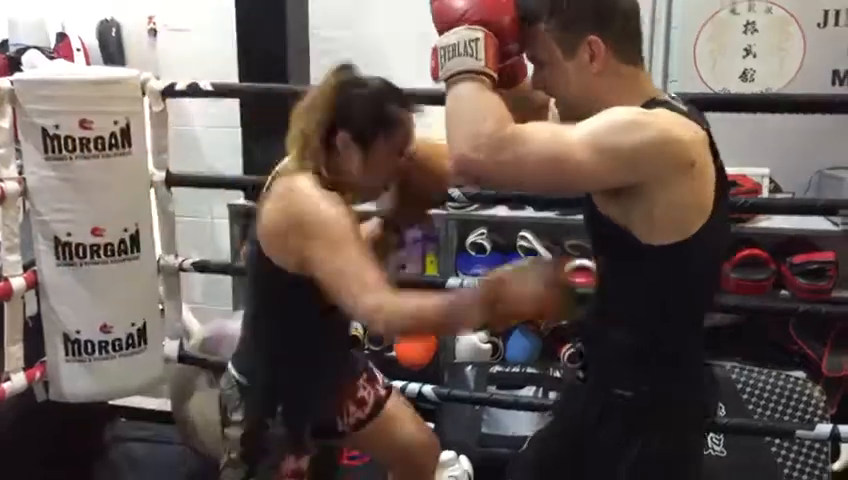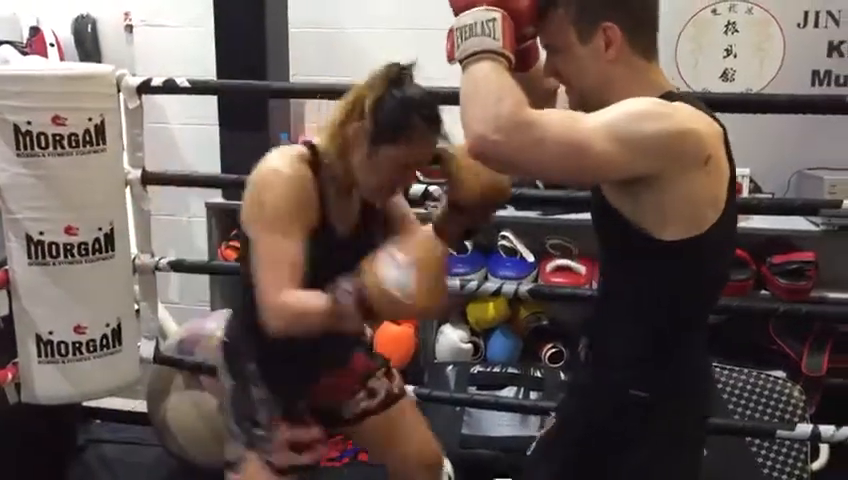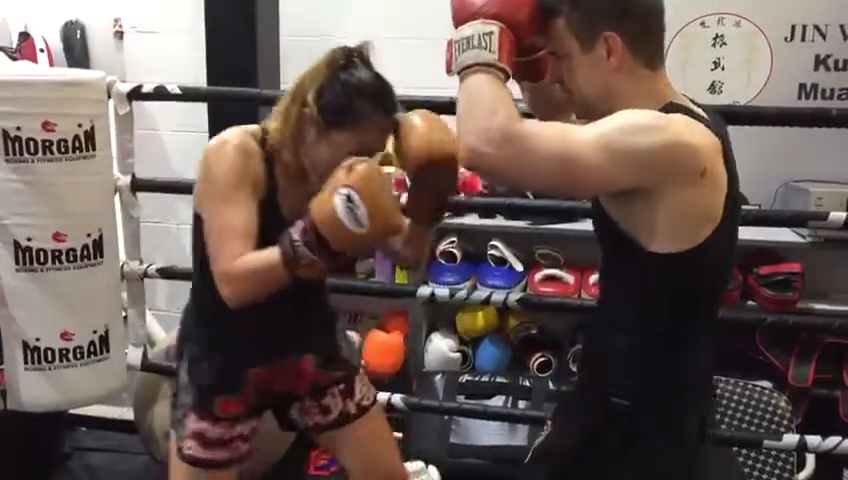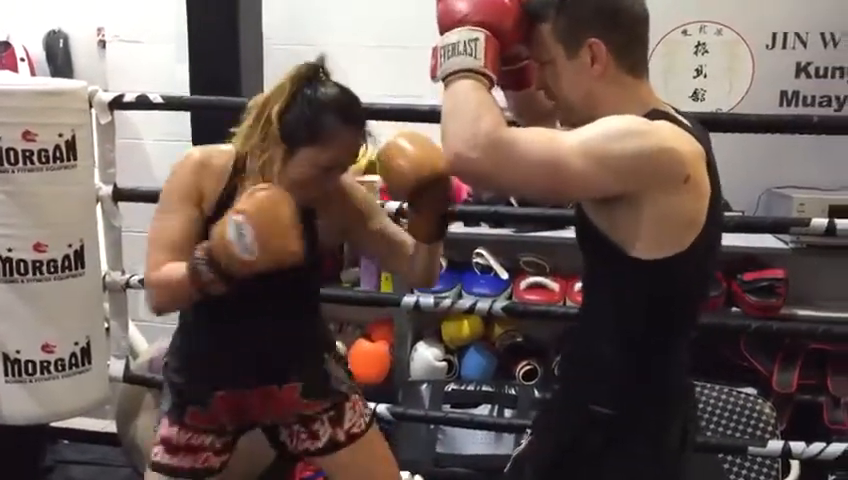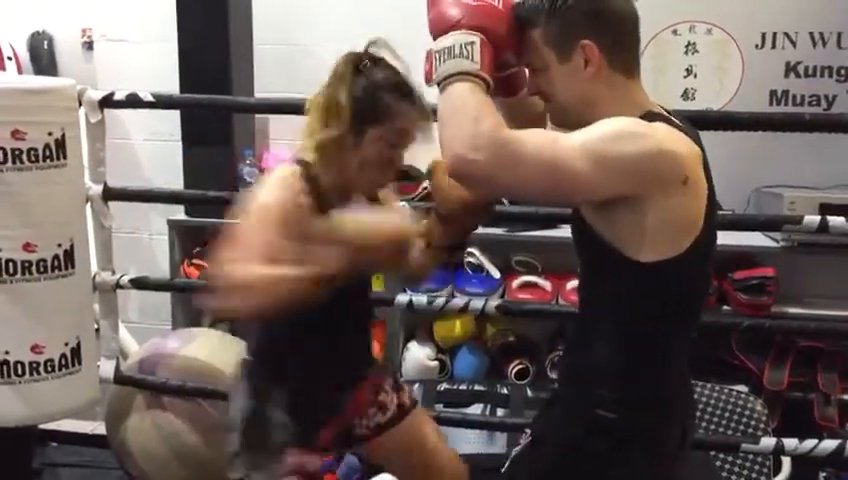
dt=1s
person 1, frame 1
left shoulder: (651, 137)
right shoulder: (655, 123)
left elbow: (479, 154)
right elbow: (531, 120)
left wrist: (466, 54)
right wrist: (501, 58)
left hip: (640, 407)
right hip: (651, 387)
person 1, frame 2
left shoulder: (669, 131)
right shoulder: (654, 120)
left elbow: (494, 137)
right elbow: (537, 116)
right wrist: (515, 47)
left hip: (640, 408)
right hip: (626, 386)
person 1, frame 3
left shoulder: (666, 143)
right shoulder: (680, 127)
left elbow: (487, 147)
right elbow: (557, 125)
left wrist: (481, 45)
right wrist: (525, 51)
left hip: (637, 417)
right hip: (651, 395)
person 1, frame 4
left shoulder: (651, 149)
right shoulder: (663, 135)
left elbow: (474, 153)
right elbow: (546, 149)
left wrist: (468, 45)
right wrist: (512, 61)
left hip: (618, 426)
right hip: (637, 405)
person 1, frame 5
left shoulder: (648, 152)
right shoulder: (648, 137)
left elbow: (474, 157)
right elbow: (529, 145)
left wrist: (461, 48)
right wrist: (501, 65)
left hip: (615, 430)
right hip: (628, 405)
person 2, frame 1
right shoulder: (304, 201)
left elbow: (356, 254)
right elbow: (378, 312)
left wrist: (398, 215)
right wrist: (491, 302)
left hip: (330, 371)
right hip: (274, 395)
person 2, frame 2
left shoulder: (378, 179)
right shoulder: (284, 178)
left elbow: (421, 257)
right elbow: (277, 311)
left wrist: (460, 215)
right wrist: (361, 302)
left hip: (339, 355)
right hip: (270, 370)
person 2, frame 3
left shoulder: (351, 168)
right shoulder: (235, 153)
left elbow: (408, 251)
right elbow: (233, 282)
left wrist: (430, 196)
right wrist: (319, 239)
left hip: (310, 347)
right hip: (221, 358)
person 2, frame 4
left shoulder: (338, 193)
right shoulder: (201, 172)
left elbow: (418, 272)
right elbow: (159, 293)
left wrist: (430, 210)
right wrist: (219, 261)
left hip: (303, 373)
right hip: (208, 379)
person 2, frame 5
left shoulder: (366, 188)
right shoulder: (288, 190)
left elbow: (413, 265)
right elbow: (231, 291)
left wrist: (453, 223)
right wrist: (337, 256)
left hip: (354, 369)
right hip: (283, 391)
